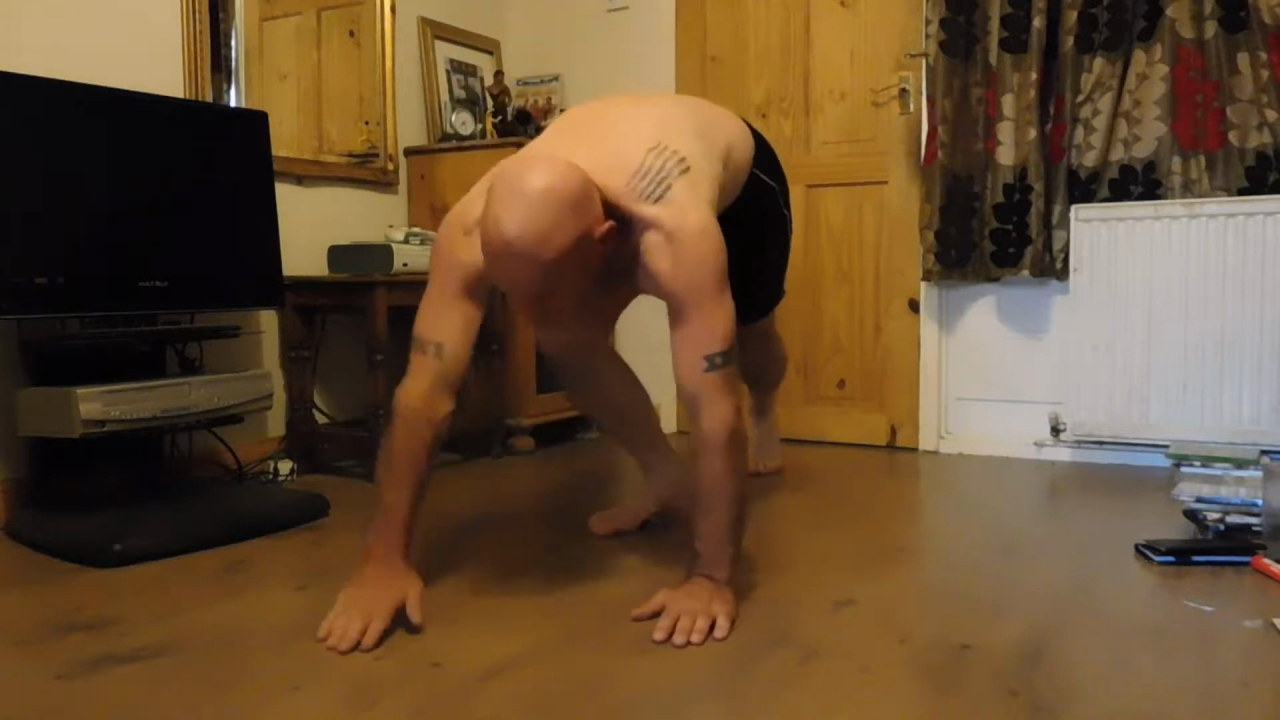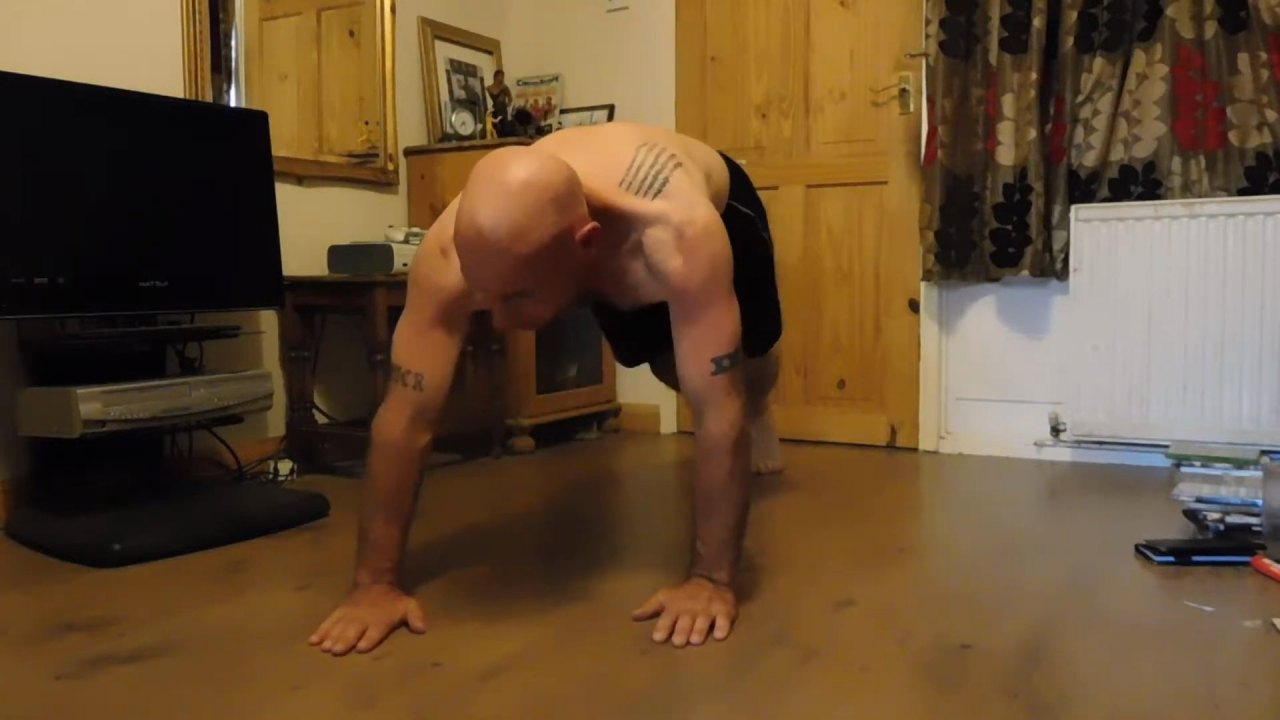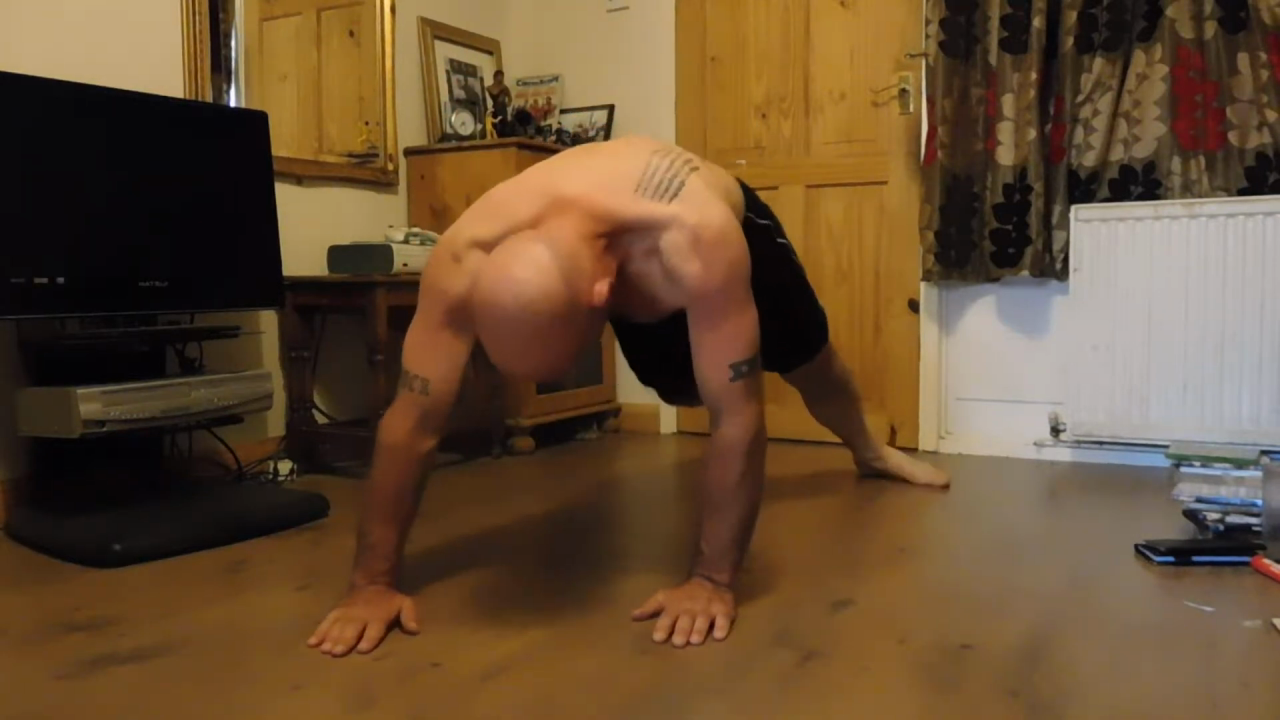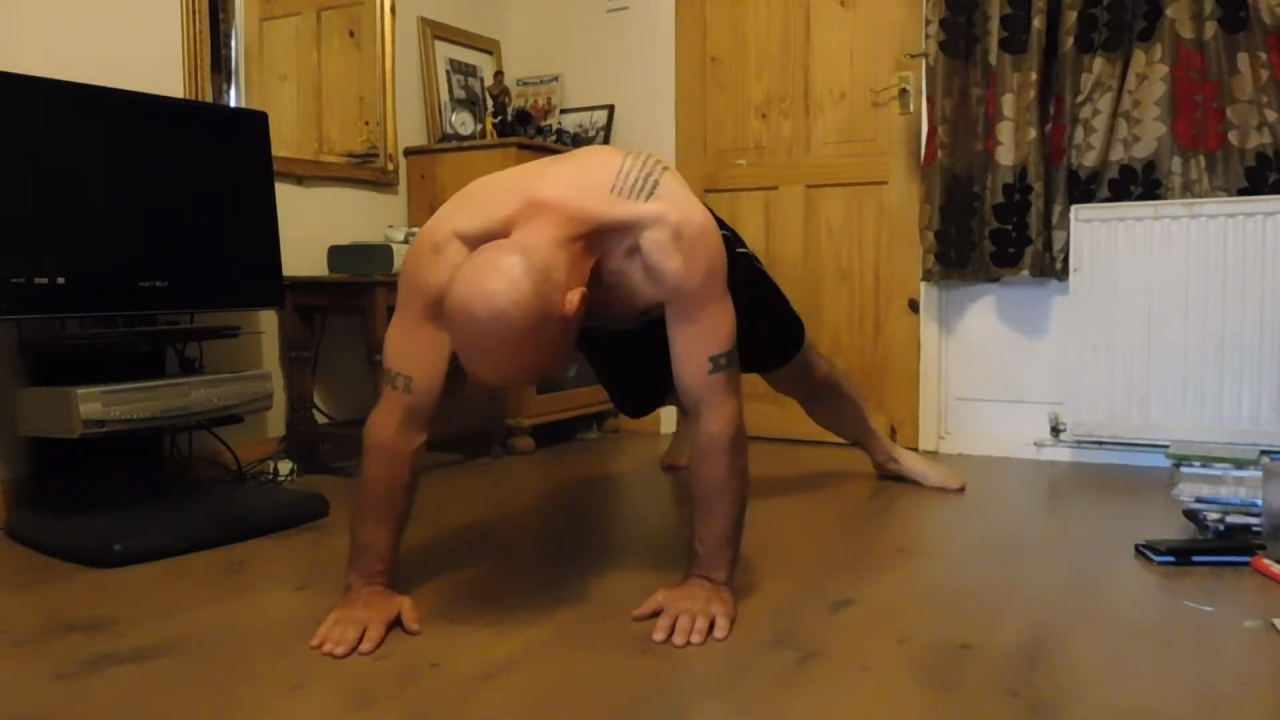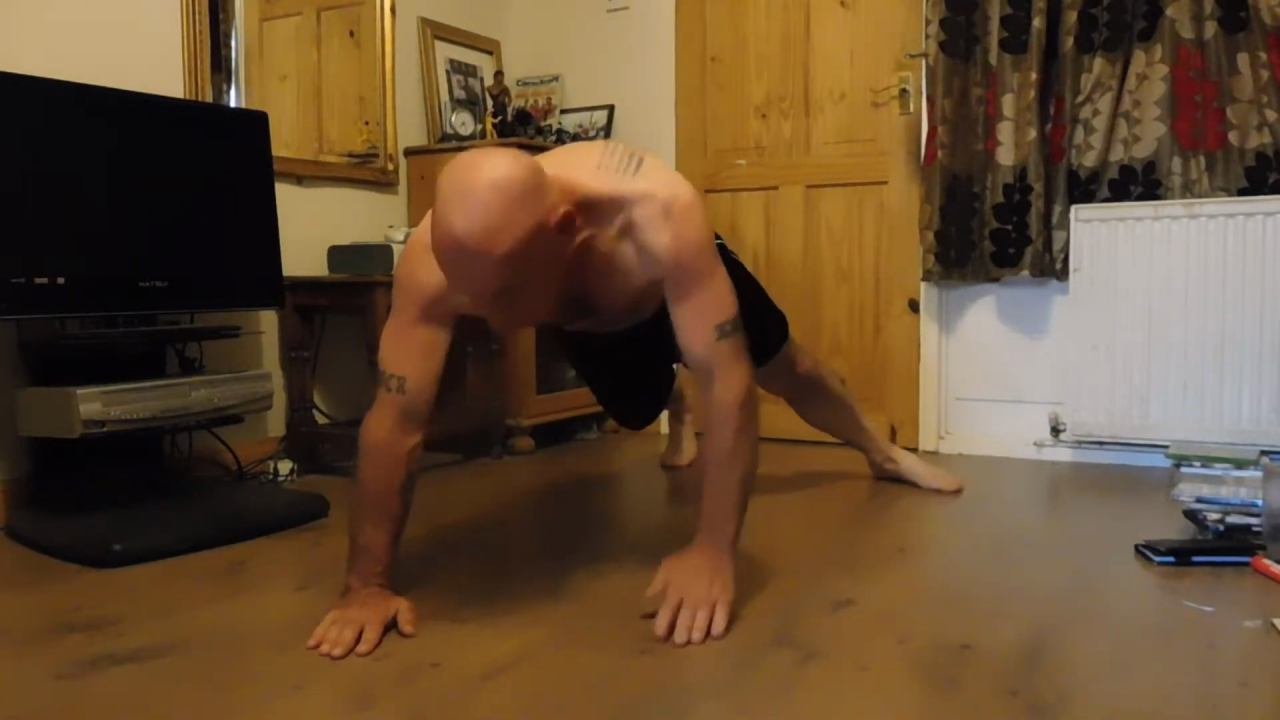
dt=1s
person 1, frame 1
left shoulder: (675, 233)
right shoulder: (474, 231)
left elbow: (713, 411)
right elbow: (423, 393)
left wrist: (711, 578)
right wrist: (384, 558)
left hip: (739, 176)
right hip: (617, 170)
left knee: (748, 331)
right knee: (566, 343)
left ankle: (764, 418)
right ankle: (667, 477)
person 1, frame 2
left shoulder: (679, 234)
right shoulder: (453, 249)
left elbow: (717, 414)
right elbow: (406, 418)
left wrist: (712, 578)
right wrist: (374, 581)
left hip: (718, 201)
left knee: (752, 354)
right knee: (673, 368)
left ankle: (759, 415)
person 1, frame 3
left shoulder: (697, 238)
right shoulder: (468, 257)
left elbow: (736, 416)
right elbow: (412, 419)
left wrist: (712, 579)
right wrist: (372, 581)
left hip: (740, 232)
right hip: (639, 282)
left knee: (810, 364)
right knee: (683, 392)
left ankle: (868, 451)
person 1, frame 4
left shoulder: (675, 237)
right shoulder: (445, 253)
left elbow: (717, 412)
right elbow: (398, 419)
left wrist: (710, 579)
right wrist: (369, 583)
left hip: (689, 269)
left knee: (796, 370)
right knee: (647, 400)
left ankle: (883, 452)
right ankle: (684, 428)
person 1, frame 5
left shoulder: (655, 213)
right shoulder: (436, 257)
left elbow: (731, 377)
right elbow: (394, 422)
left wrist: (714, 549)
right wrist: (367, 586)
left hip: (673, 284)
right hip: (584, 324)
left knee: (787, 368)
right knee: (639, 411)
left ankle: (879, 453)
right ankle: (678, 414)
